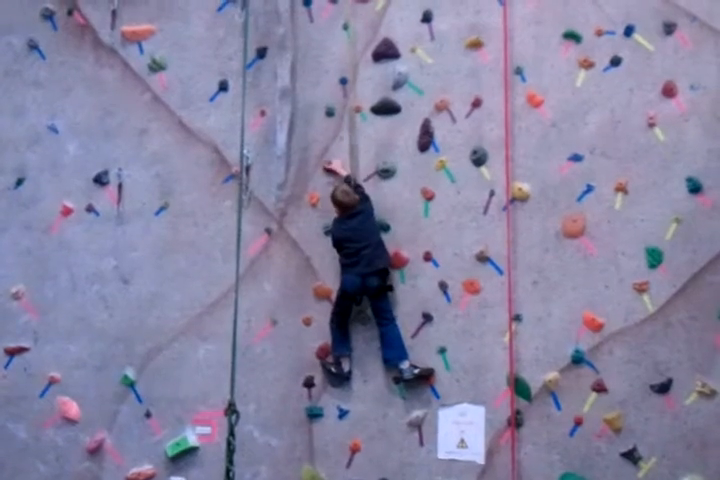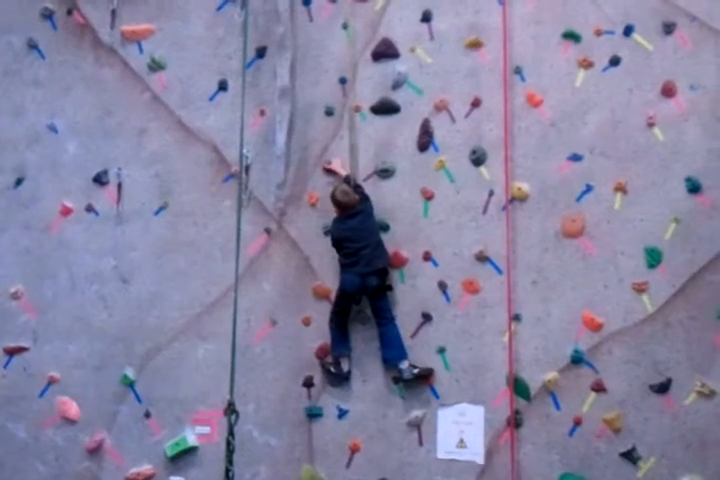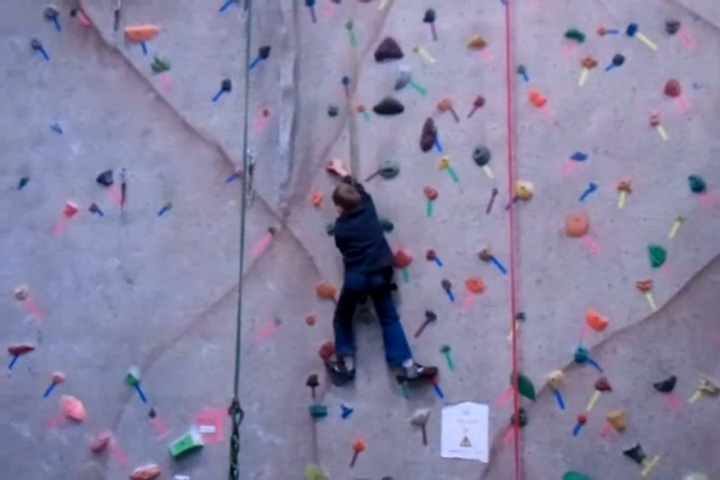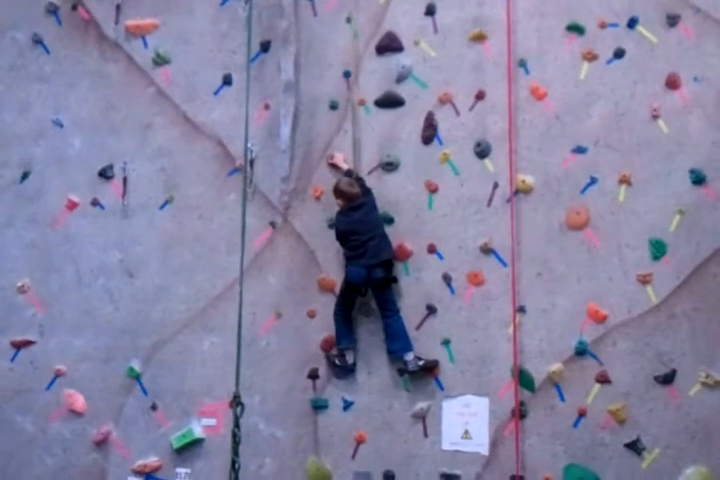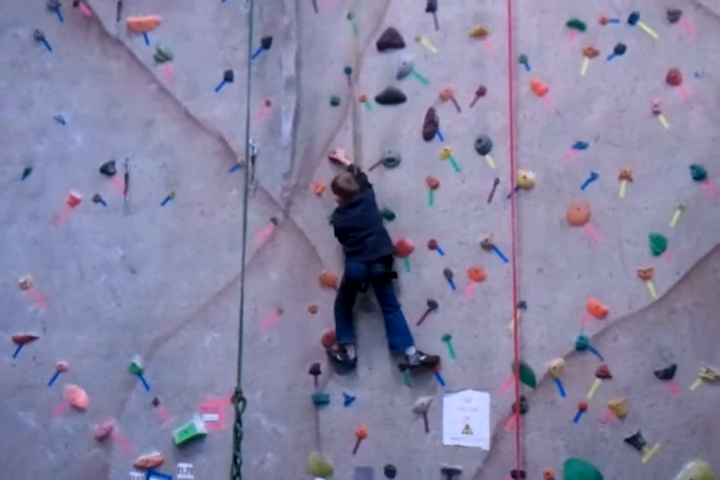
dt=0.2s
person 1, frame 1
left shoulder: (337, 227)
right shoulder: (367, 210)
right elbow: (358, 187)
right wrist: (341, 170)
left hip: (351, 278)
right hip: (375, 276)
left knee: (339, 320)
right knee: (386, 321)
left ankle: (342, 363)
right ankle: (404, 366)
person 1, frame 2
left shoulder: (337, 227)
right shoulder: (366, 209)
right elbow: (357, 187)
right wrist: (340, 170)
left hip: (350, 278)
right hip: (375, 276)
left knee: (338, 320)
right knee: (385, 320)
left ankle: (342, 363)
right ankle: (403, 367)
person 1, frame 3
left shoulder: (340, 226)
right shoulder: (368, 208)
right elbow: (358, 187)
right wrist: (341, 171)
left hip: (355, 276)
right hip: (380, 275)
left knee: (342, 319)
right knee: (389, 319)
left ankle: (346, 363)
right ankle: (407, 365)
person 1, frame 4
left shoulder: (341, 220)
right shoulder: (369, 202)
right elbow: (359, 181)
right wrist: (342, 165)
left hip: (355, 270)
right hip: (380, 268)
left knee: (342, 312)
right knee: (390, 313)
left ankle: (347, 356)
right ankle: (409, 358)
person 1, frame 5
left shoulder: (338, 217)
right shoulder: (368, 198)
left elbow: (342, 239)
right elbow: (361, 177)
right wrist: (345, 161)
left hip: (355, 265)
right hip: (380, 263)
left knee: (342, 307)
right knee: (391, 308)
left ankle: (347, 351)
right ankle: (410, 353)
